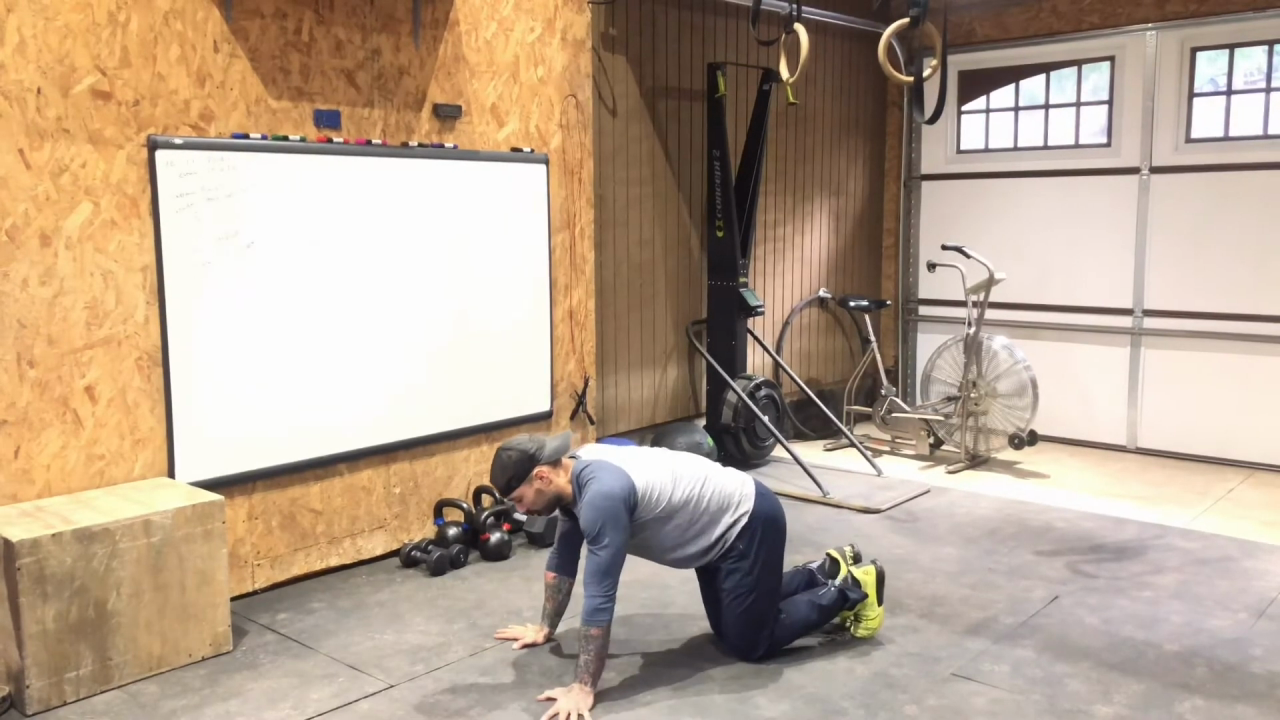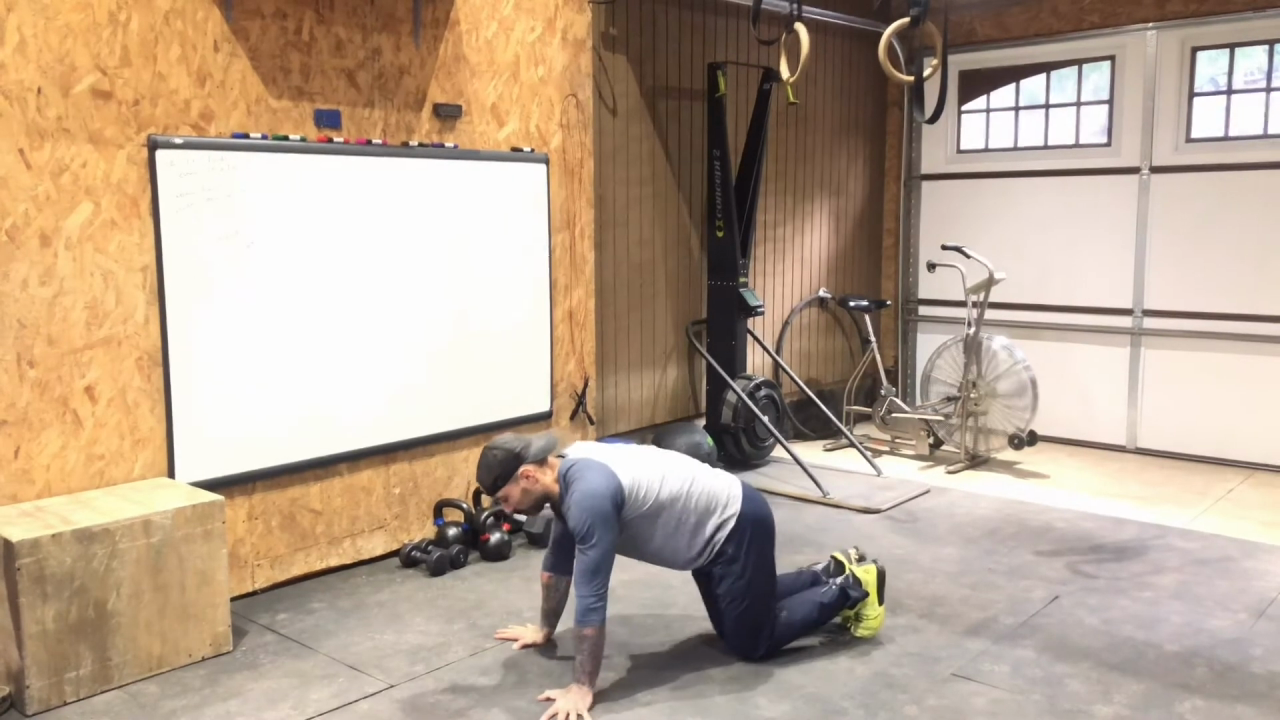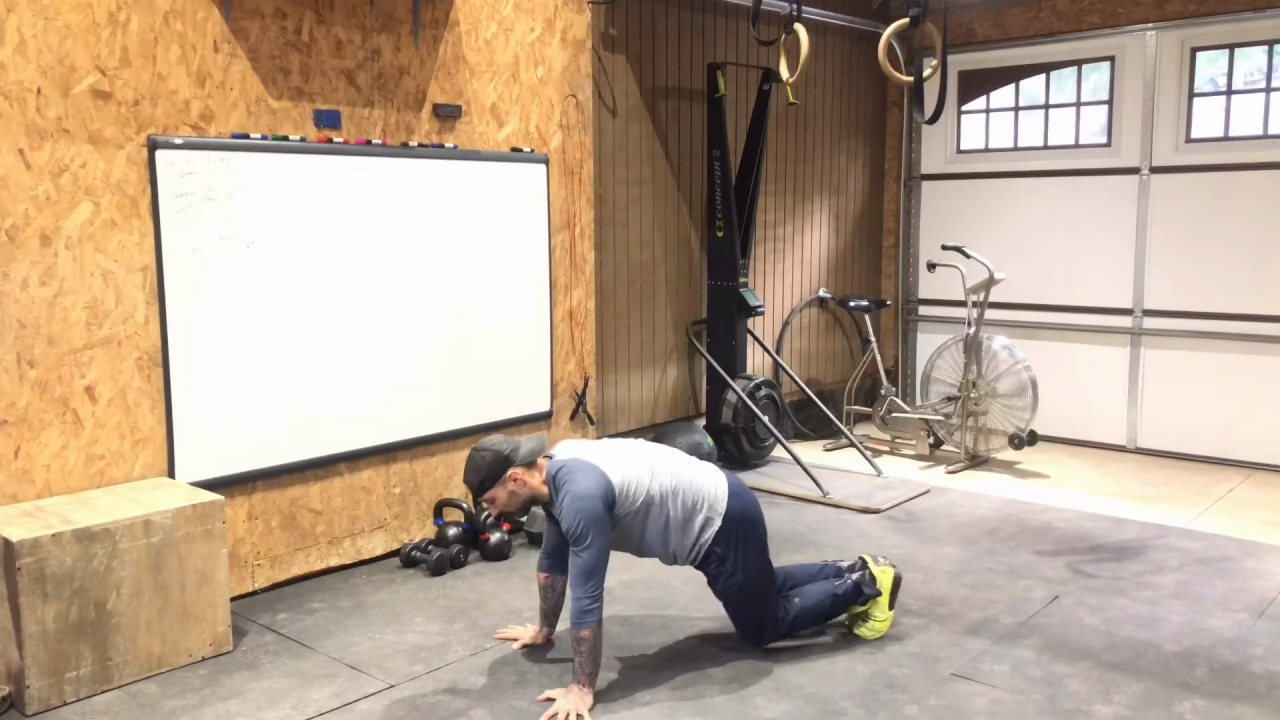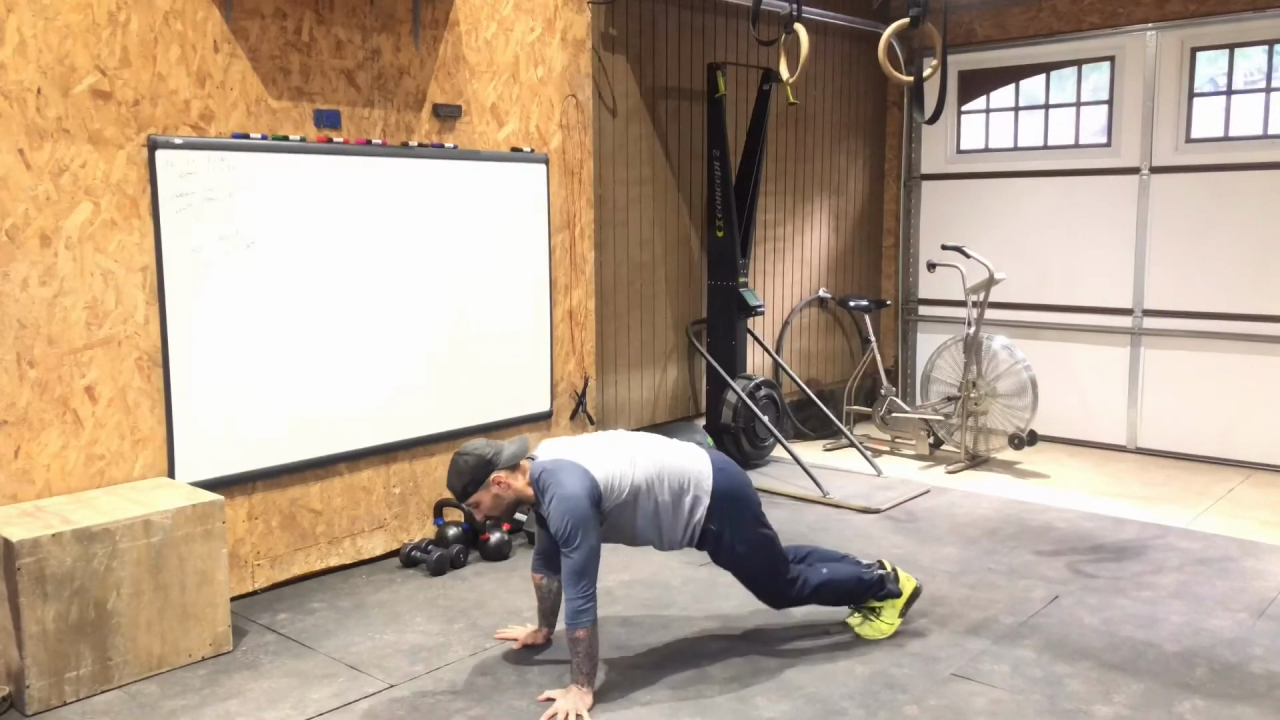
dt=0.3s
person 1, frame 1
left shoulder: (601, 494)
right shoulder: (575, 476)
left elbow: (599, 594)
right elbow: (562, 559)
right wrist: (545, 627)
left hip: (749, 522)
right hip: (723, 520)
left knee: (748, 644)
right knee: (727, 629)
left ankle: (852, 587)
right ankle: (828, 570)
person 1, frame 2
left shoulder: (588, 494)
right shoulder: (565, 473)
left elbow: (591, 595)
right elbow: (558, 560)
right wrist: (544, 628)
left hip: (735, 524)
right hip: (714, 519)
left knee: (752, 643)
right knee: (733, 623)
left ankle: (852, 587)
right ankle: (830, 573)
person 1, frame 3
left shoulder: (579, 495)
right shoulder: (554, 472)
left elbow: (587, 597)
right elbow: (552, 561)
right wrist: (543, 629)
left hip: (723, 518)
right hip: (711, 511)
left knee: (762, 626)
right knee: (760, 592)
left ankle: (866, 585)
right ankle: (851, 571)
person 1, frame 4
left shoulder: (565, 494)
right shoulder: (540, 471)
left elbow: (580, 595)
right elbow: (546, 560)
right wrist: (542, 628)
left hip: (713, 495)
right hip: (699, 484)
left knee: (781, 585)
right knee: (777, 564)
left ankle: (890, 587)
right ankle: (873, 573)
